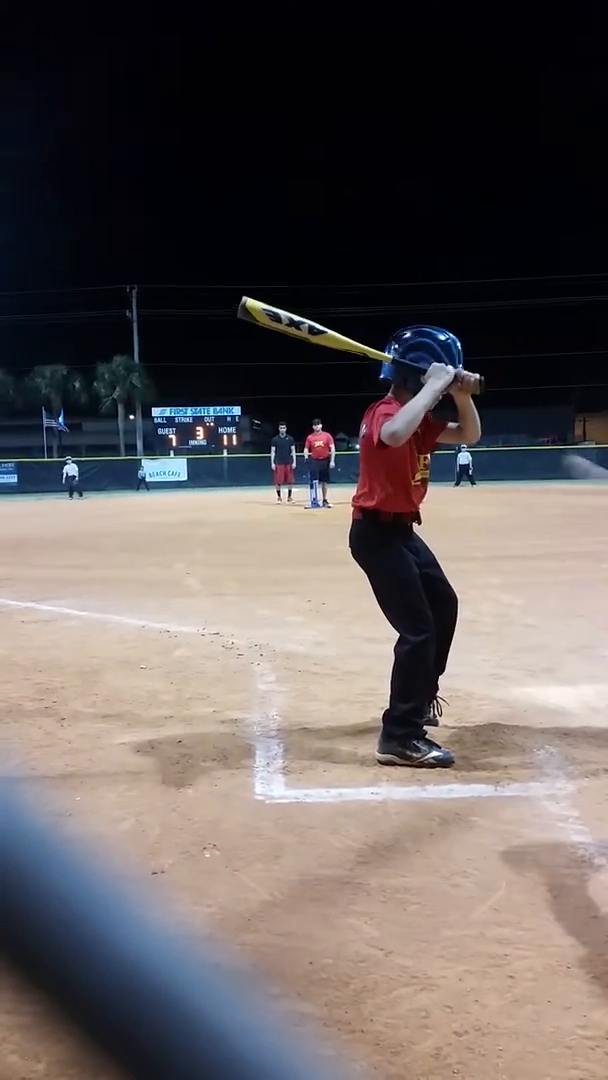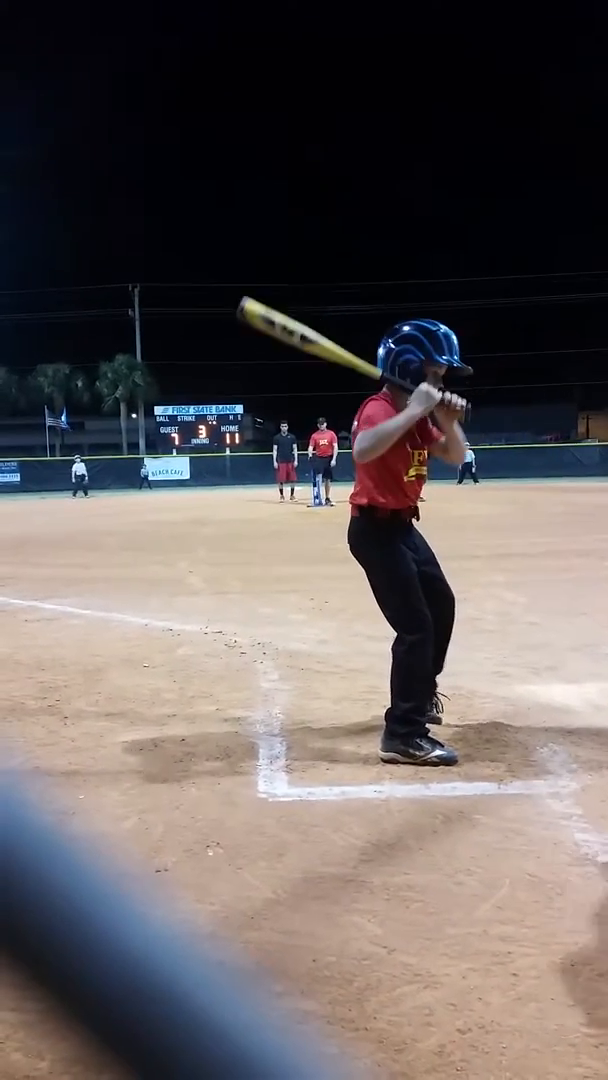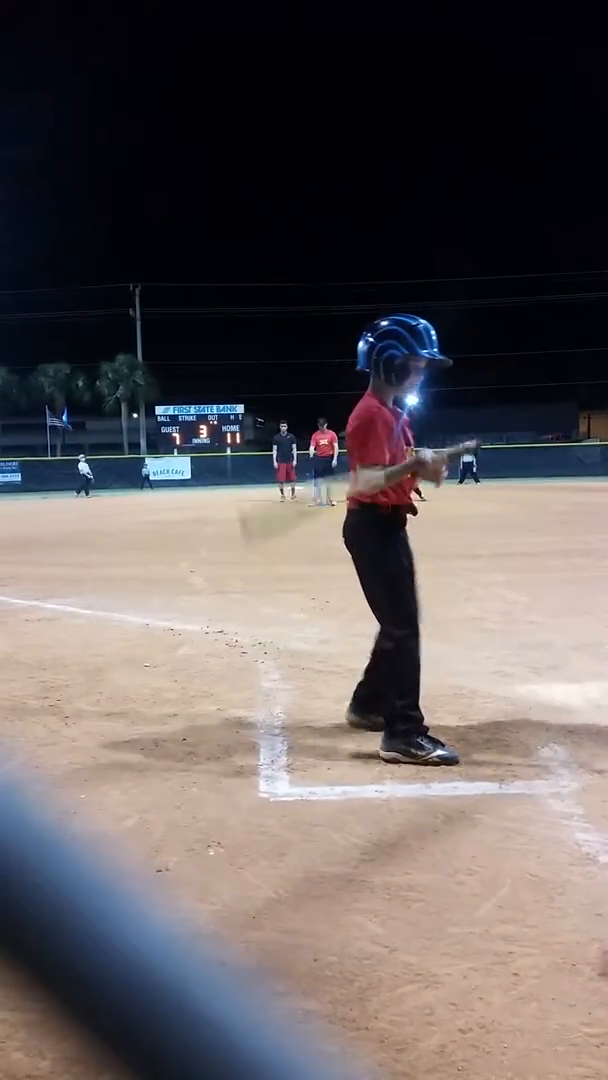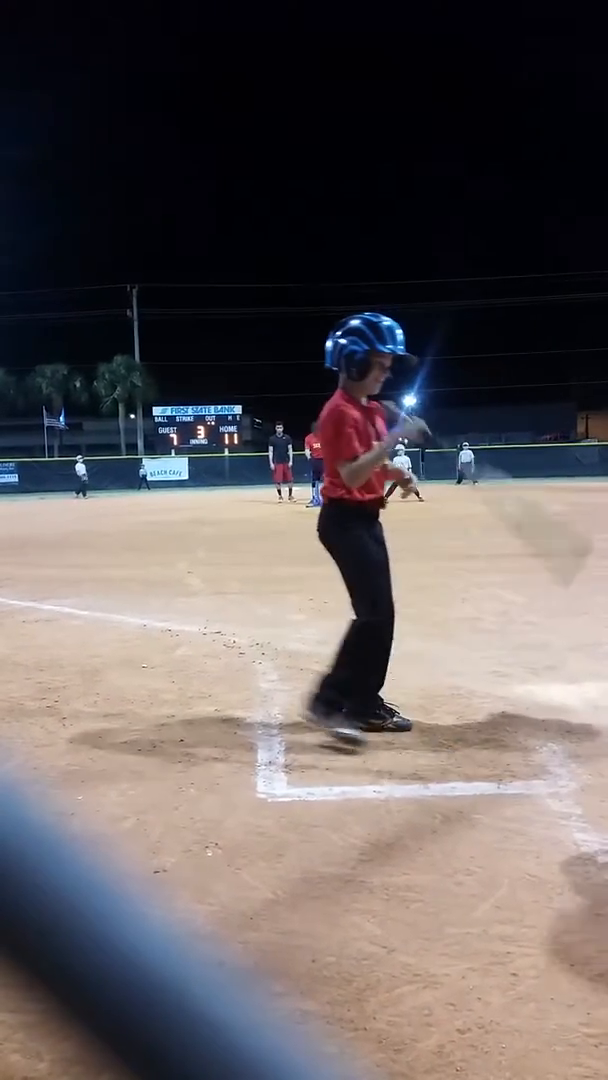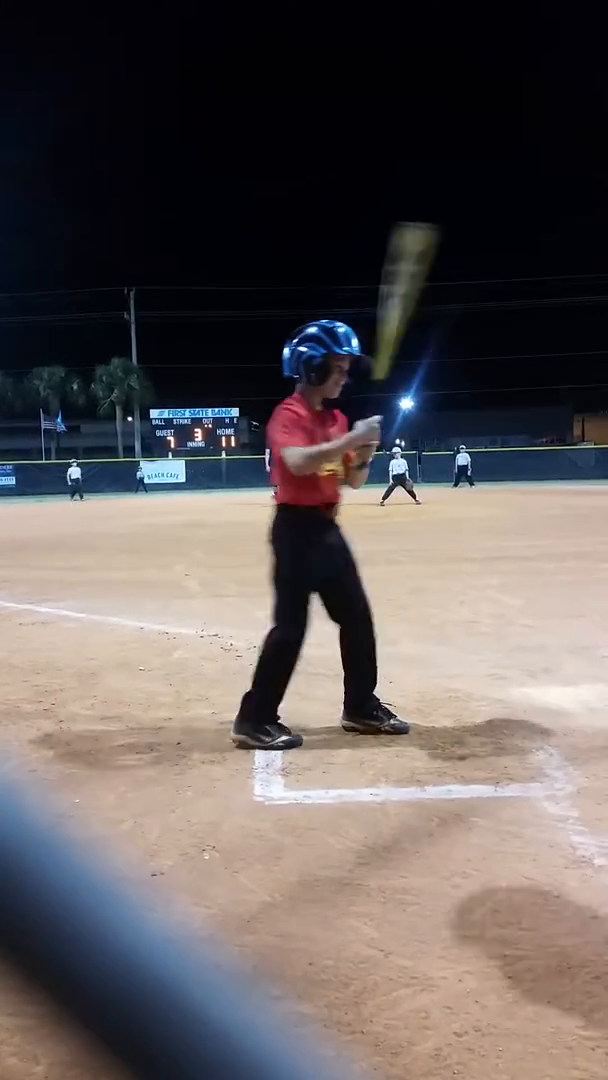
dt=0.3s
person 1, frame 1
left shoulder: (421, 417)
right shoulder: (386, 412)
left elbow: (470, 435)
right elbow: (394, 436)
left wrist: (462, 395)
right wrist: (433, 388)
left hip: (402, 529)
right hip: (376, 533)
left knee: (444, 606)
right knee: (418, 628)
left ankle: (420, 695)
right ankle: (400, 737)
person 1, frame 2
left shoulder: (417, 418)
right shoulder: (377, 410)
left elbow: (456, 457)
right elbow: (362, 452)
left wrist: (448, 419)
right wrist: (414, 410)
left hip: (403, 526)
right hip: (375, 529)
left knee: (442, 605)
right knee: (416, 626)
left ankle: (420, 692)
right ankle: (403, 734)
person 1, frame 3
left shoulder: (392, 413)
right shoulder: (370, 413)
left wrist: (423, 467)
right wrist: (415, 464)
left hip: (389, 525)
right hip: (372, 526)
left knee: (400, 620)
right knee: (401, 626)
left ankle: (370, 701)
right ankle: (403, 734)
person 1, frame 4
left shoulder: (373, 410)
right shoulder: (339, 413)
right elbow: (352, 476)
left wrist: (395, 471)
right wrist: (393, 437)
left hip: (366, 519)
right hip: (345, 520)
left knee: (377, 613)
right knee: (376, 612)
left ankle: (364, 701)
right ankle: (330, 702)
person 1, frame 5
left shoulder: (336, 419)
right shoulder: (291, 413)
left elbow: (352, 481)
right elbow: (296, 461)
left wrist: (364, 456)
right wrist: (348, 440)
left hip: (326, 526)
right hip: (294, 528)
left knee: (357, 615)
right knee: (291, 624)
left ankle: (362, 707)
right ankle: (254, 720)
